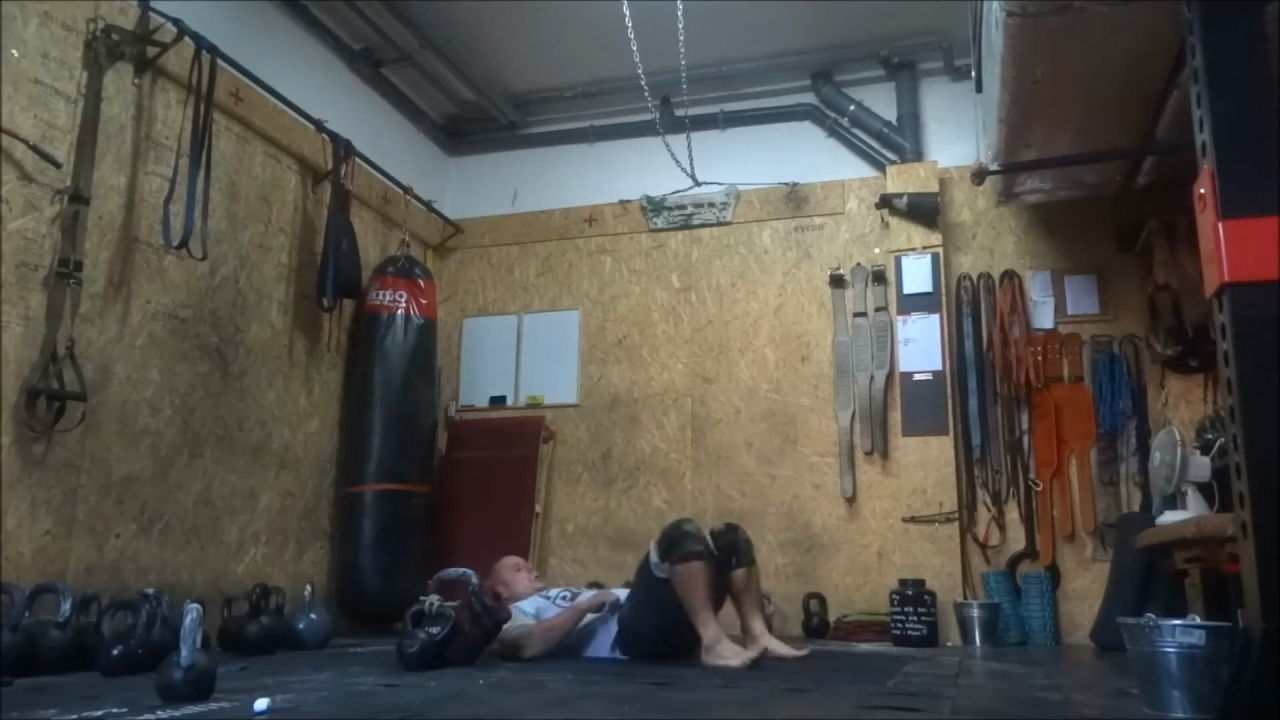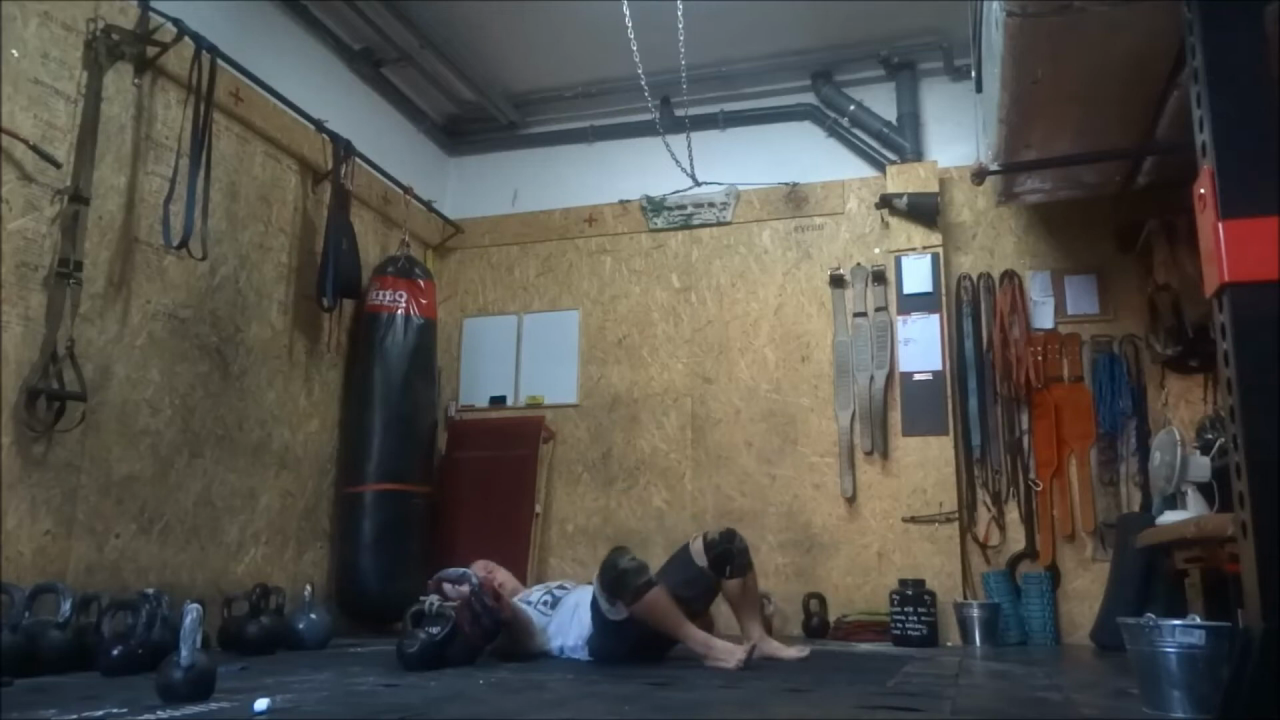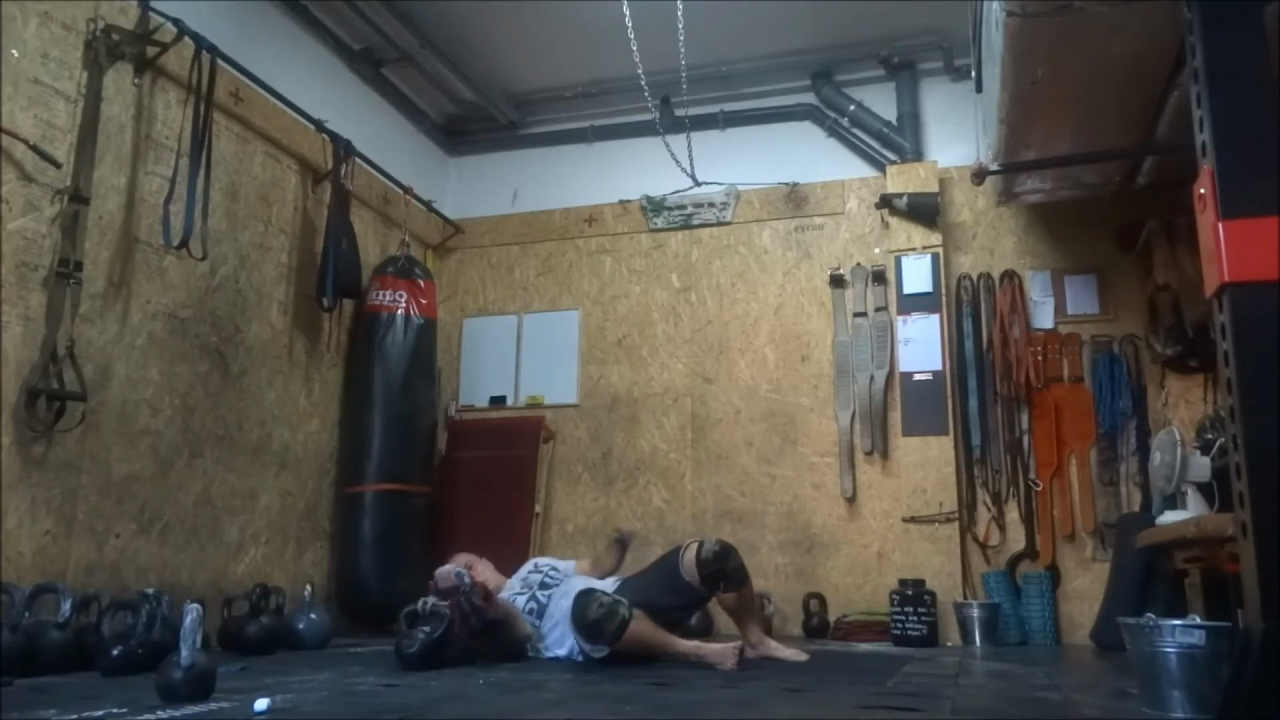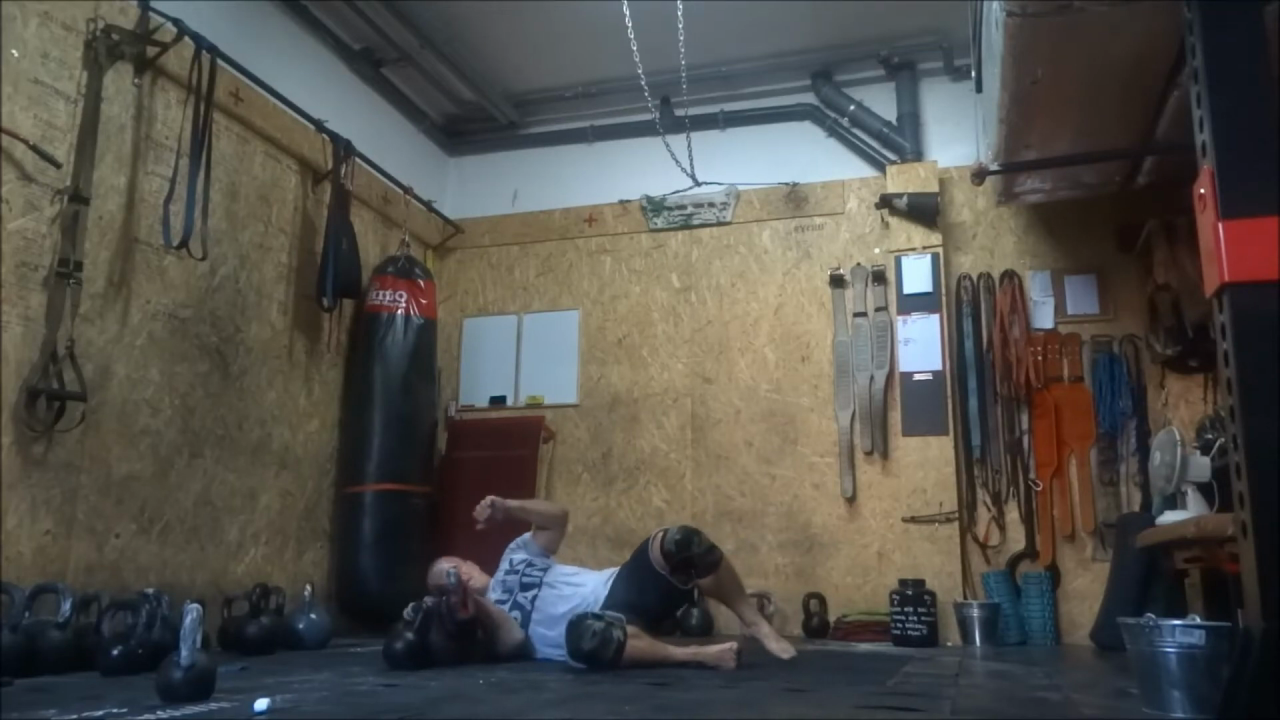
dt=0.7s
person 1, frame 1
left shoulder: (557, 598)
right shoulder: (515, 615)
right elbow: (525, 647)
right wrist: (586, 605)
left hip: (669, 626)
right hip: (632, 633)
left knee: (729, 537)
right knee: (682, 534)
left ankle: (758, 636)
right ankle: (714, 643)
person 1, frame 2
left shoulder: (550, 589)
right shoulder: (512, 619)
right elbow: (524, 638)
left hip: (649, 623)
right hip: (613, 638)
left knee: (723, 544)
right knee: (619, 563)
left ankle: (757, 639)
right ankle: (708, 647)
person 1, frame 3
left shoulder: (533, 567)
right shoulder: (496, 610)
left elbow: (598, 569)
right elbow: (523, 633)
left wrist: (618, 546)
left hip: (627, 594)
right hip: (606, 629)
left knee: (714, 555)
right knee: (589, 607)
left ankle: (755, 641)
right ankle: (697, 651)
person 1, frame 4
left shoulder: (516, 557)
right shoulder: (487, 612)
left elbow: (557, 518)
right elbow: (514, 645)
left wrist: (505, 508)
right wrist: (469, 600)
left hip: (620, 587)
right hip: (599, 624)
left knee: (680, 542)
right knee: (583, 634)
left ankle: (753, 622)
right ankle: (697, 655)
